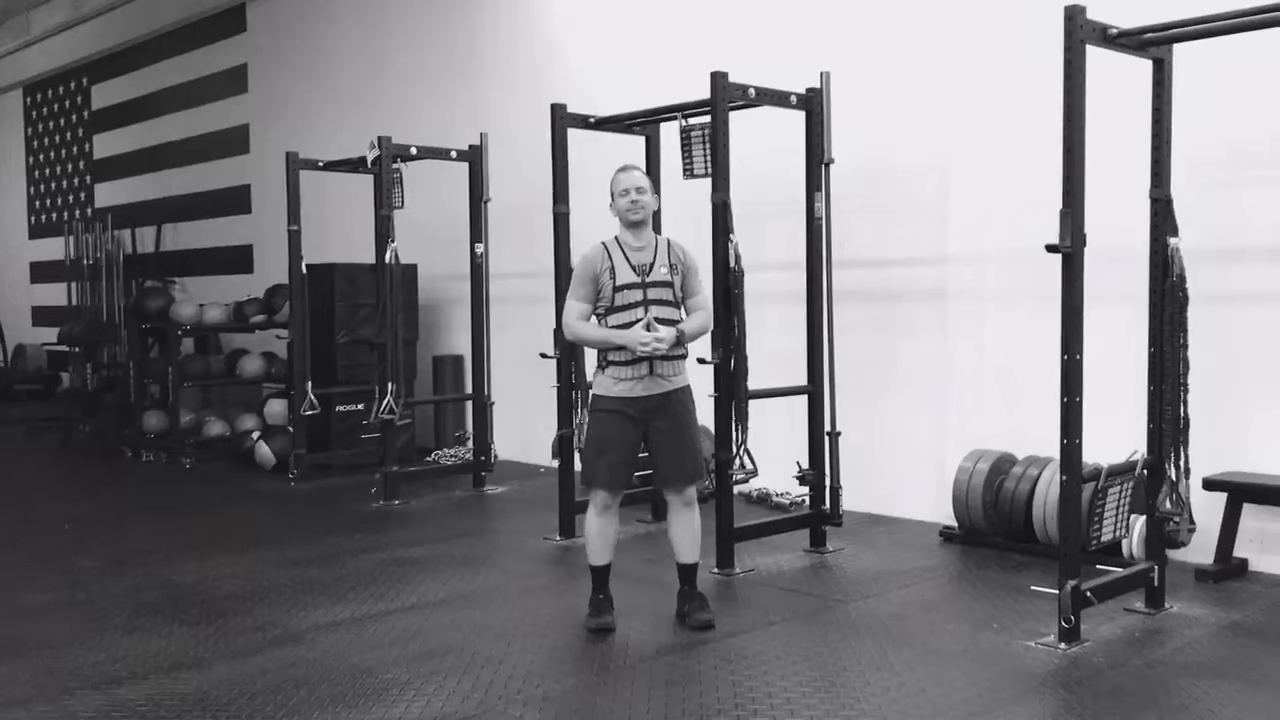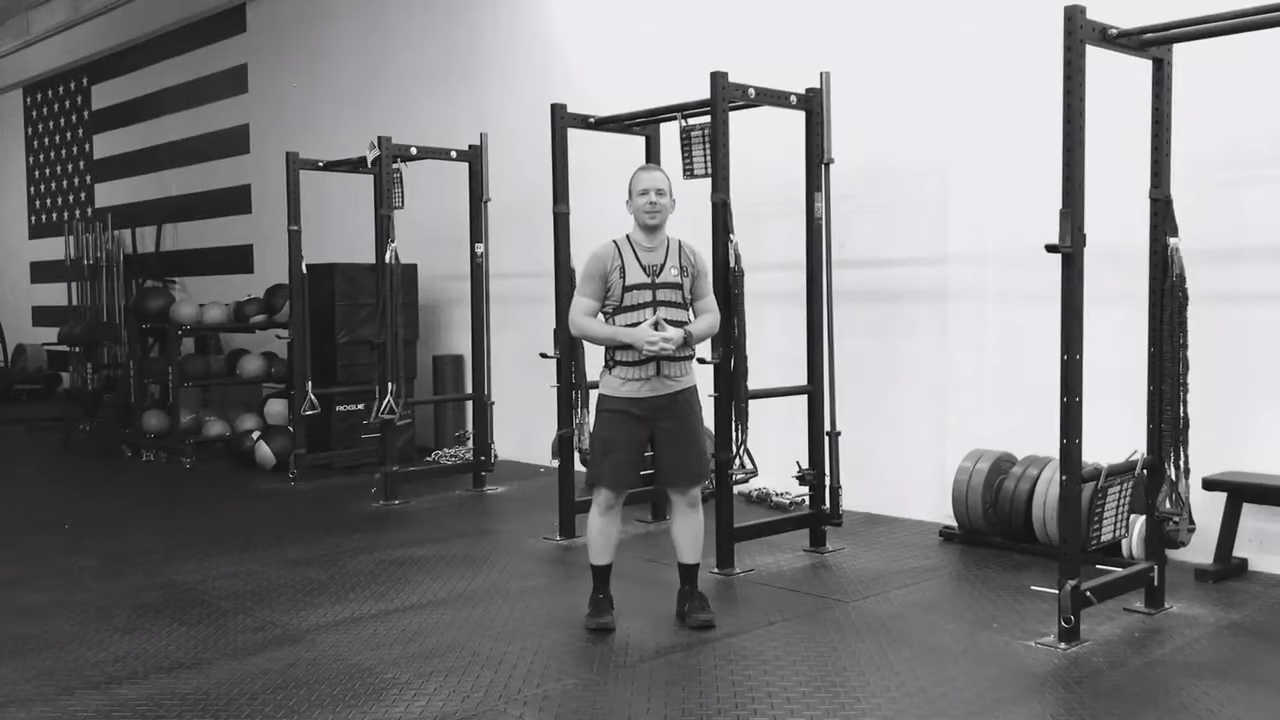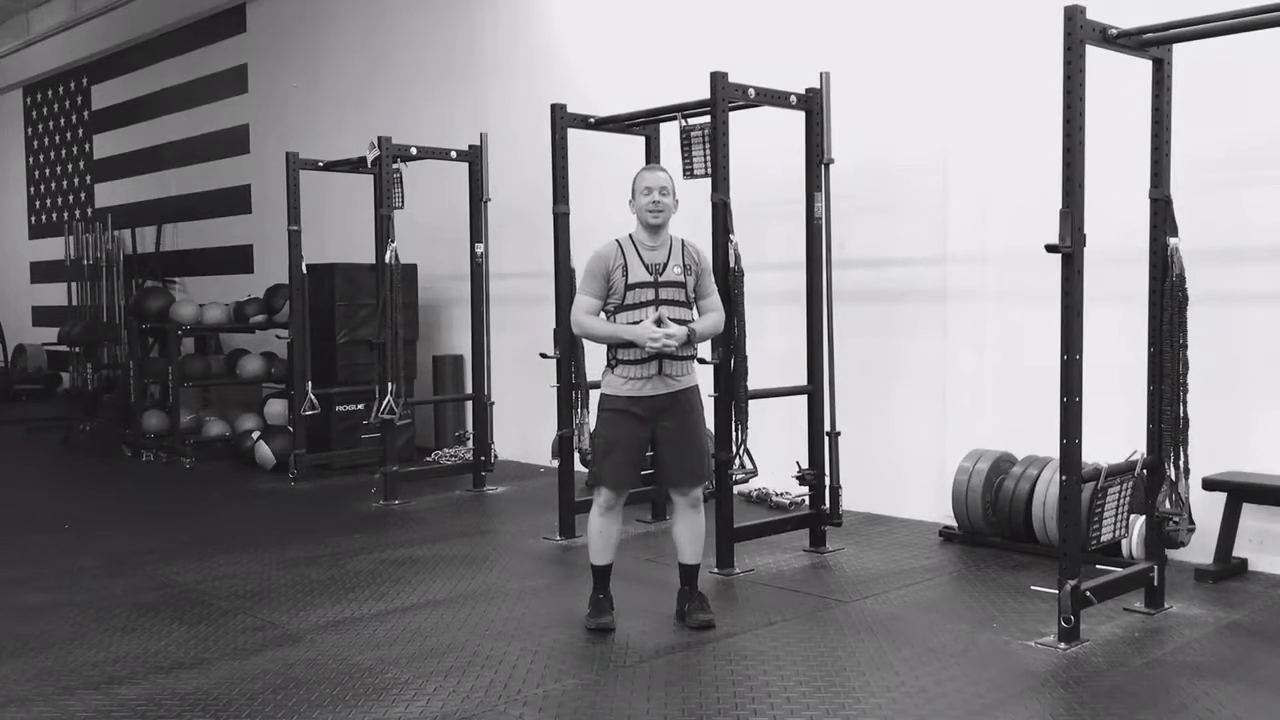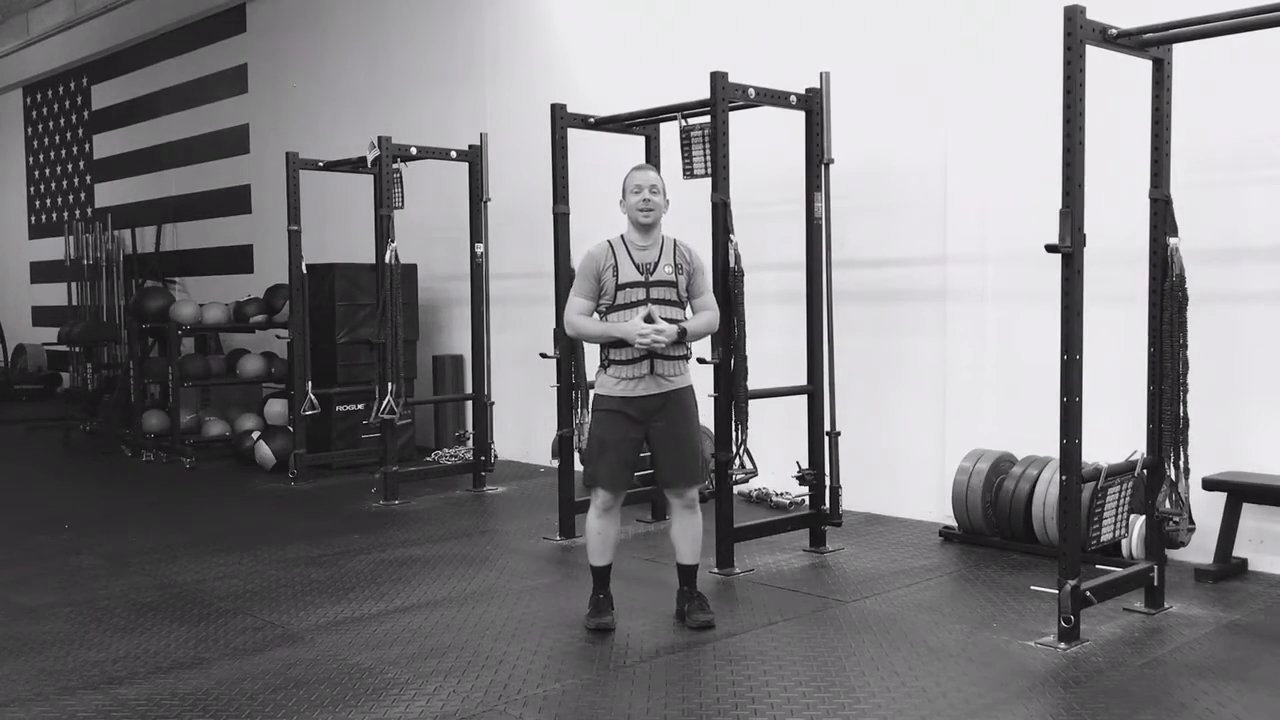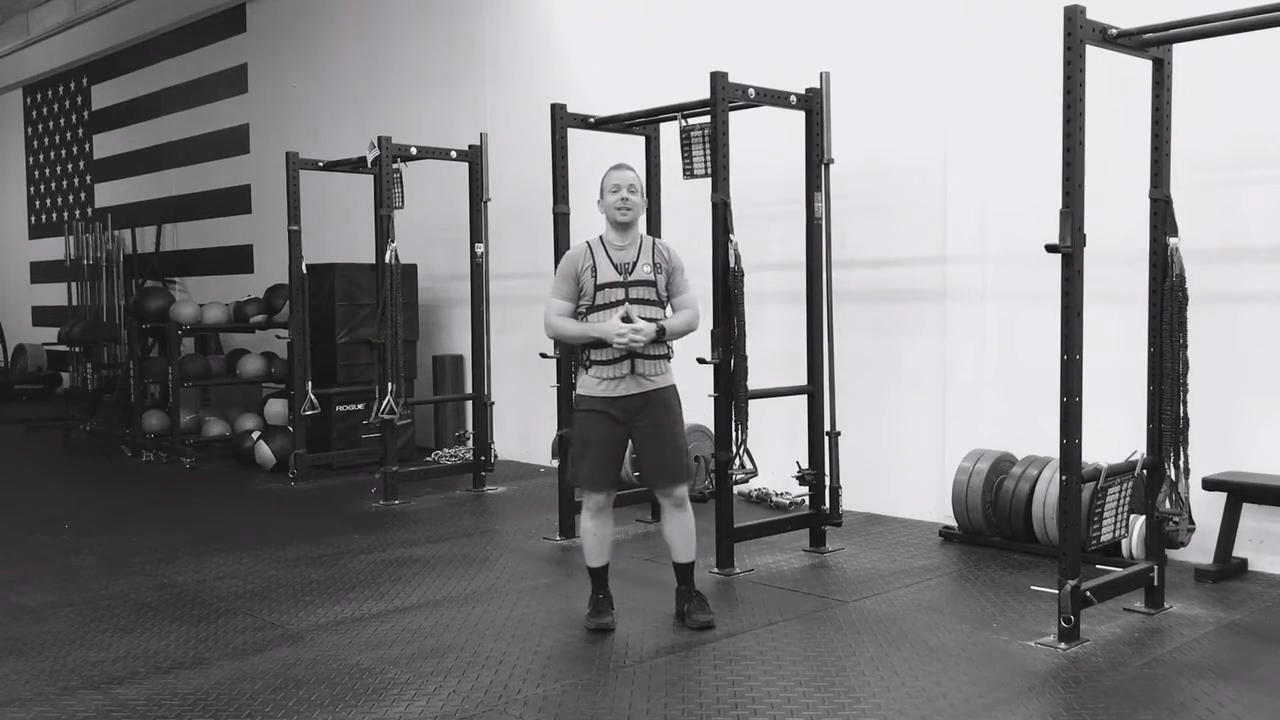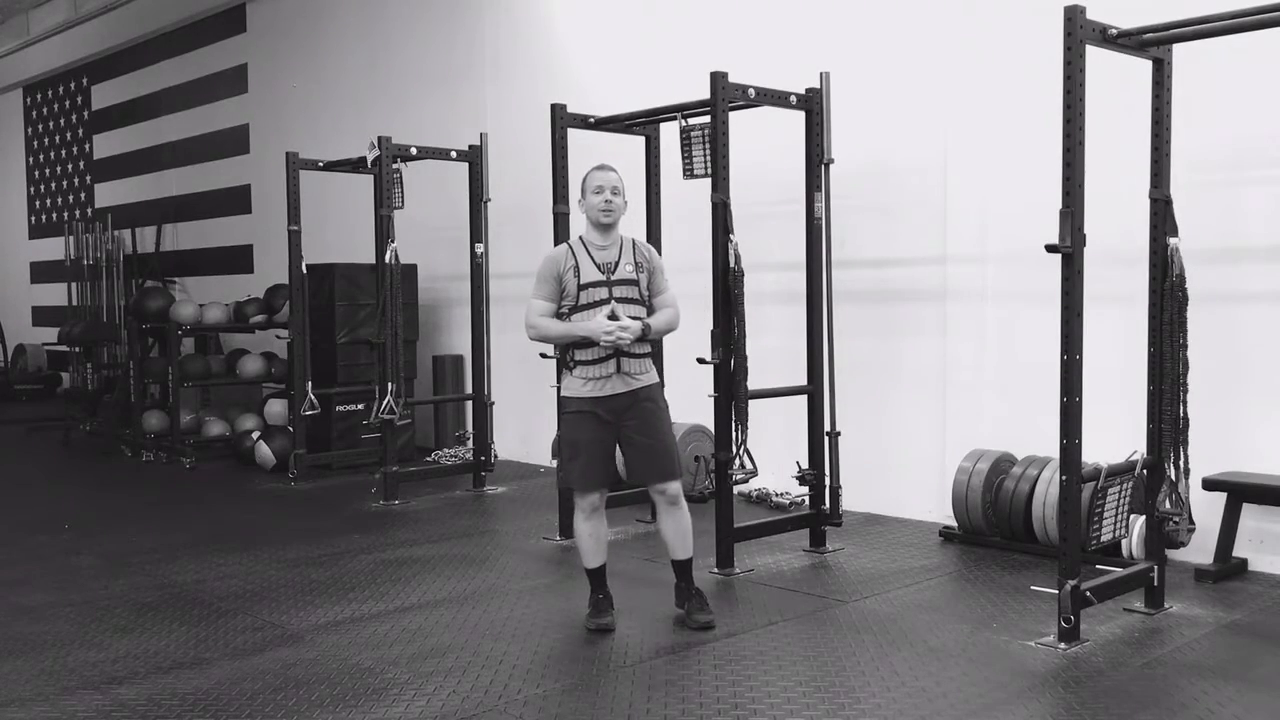
dt=0.4s
person 1, frame 1
left shoulder: (679, 255)
right shoulder: (594, 259)
left elbow: (704, 315)
right elbow: (572, 325)
left wrist: (675, 334)
right wrist: (624, 337)
left hip: (671, 392)
right hip: (615, 396)
left knee: (684, 493)
right knee: (603, 497)
left ankle: (689, 593)
right ankle: (600, 596)
person 1, frame 2
left shoulder: (690, 257)
right shoulder: (605, 257)
left elbow: (711, 316)
right elbow: (578, 321)
left wrist: (683, 335)
right wrist: (632, 335)
left hip: (678, 392)
right hip: (621, 395)
left knee: (687, 493)
right knee: (607, 496)
left ankle: (689, 593)
right ankle: (600, 595)
person 1, frame 3
left shoulder: (693, 256)
right shoulder: (607, 256)
left elbow: (716, 316)
right elbow: (579, 320)
left wrist: (686, 333)
right wrist: (632, 332)
left hip: (679, 392)
right hip: (623, 394)
left knee: (689, 494)
right knee: (608, 495)
left ankle: (689, 593)
right ankle: (600, 595)
person 1, frame 4
left shoulder: (686, 256)
right shoulder: (599, 257)
left elbow: (710, 315)
right elbow: (573, 321)
left wrist: (677, 331)
right wrist: (623, 330)
left hip: (674, 392)
right hip: (616, 394)
left knee: (685, 495)
right knee: (605, 497)
left ankle: (689, 593)
right ankle: (600, 595)
person 1, frame 5
left shoulder: (664, 255)
right shoulder: (578, 258)
left elbow: (690, 315)
right elbow: (553, 323)
left wrist: (655, 330)
right wrist: (601, 330)
left hip: (656, 390)
right hip: (598, 394)
left knee: (675, 493)
right knee: (596, 498)
left ankle: (687, 592)
right ankle: (600, 595)
person 1, frame 6
left shoulder: (645, 254)
right shoulder: (559, 259)
left elbow: (671, 314)
right elbow: (535, 325)
left wrist: (641, 328)
right wrist: (587, 329)
left hip: (641, 389)
right hip: (583, 395)
left knee: (669, 490)
right knee: (589, 499)
left ankle: (687, 589)
right ankle: (599, 595)
